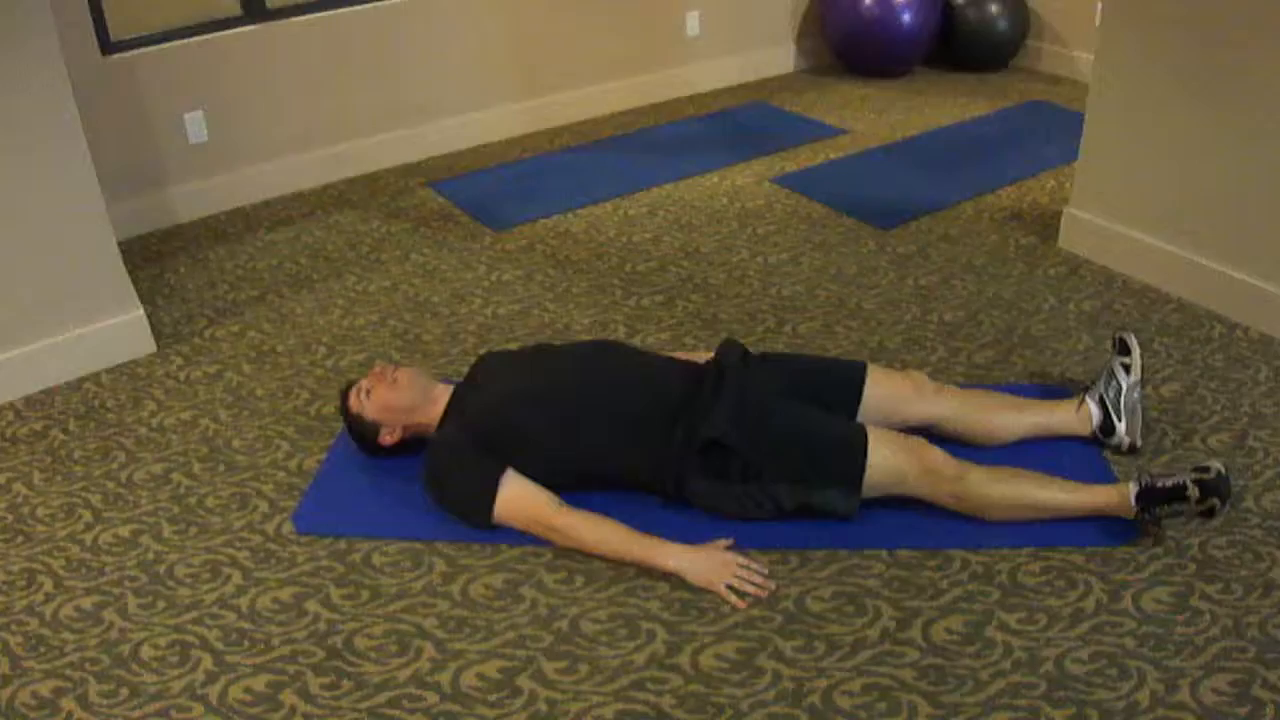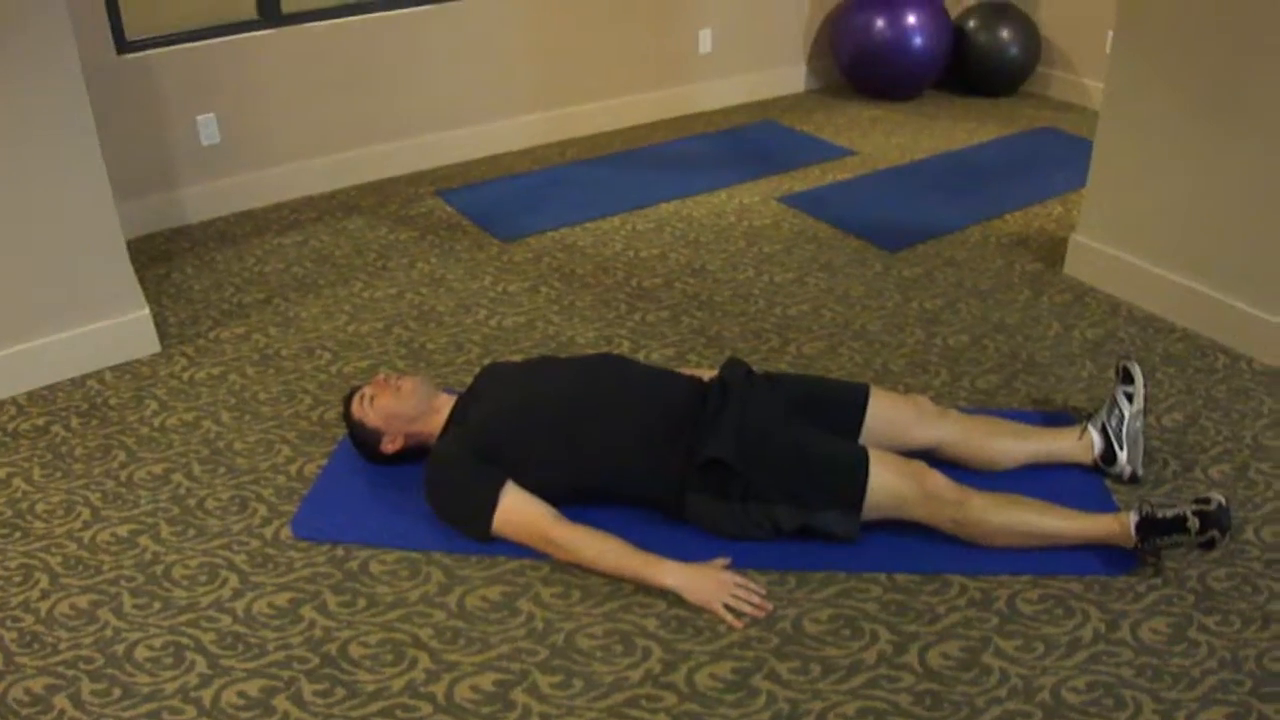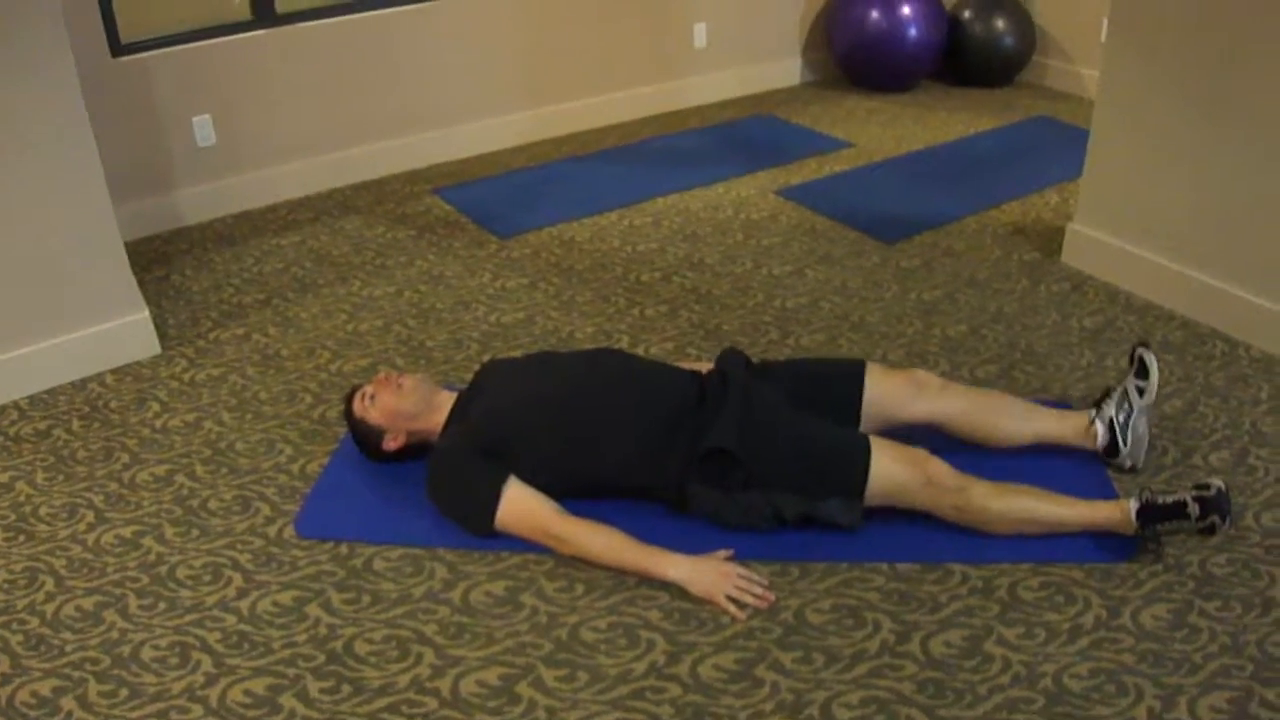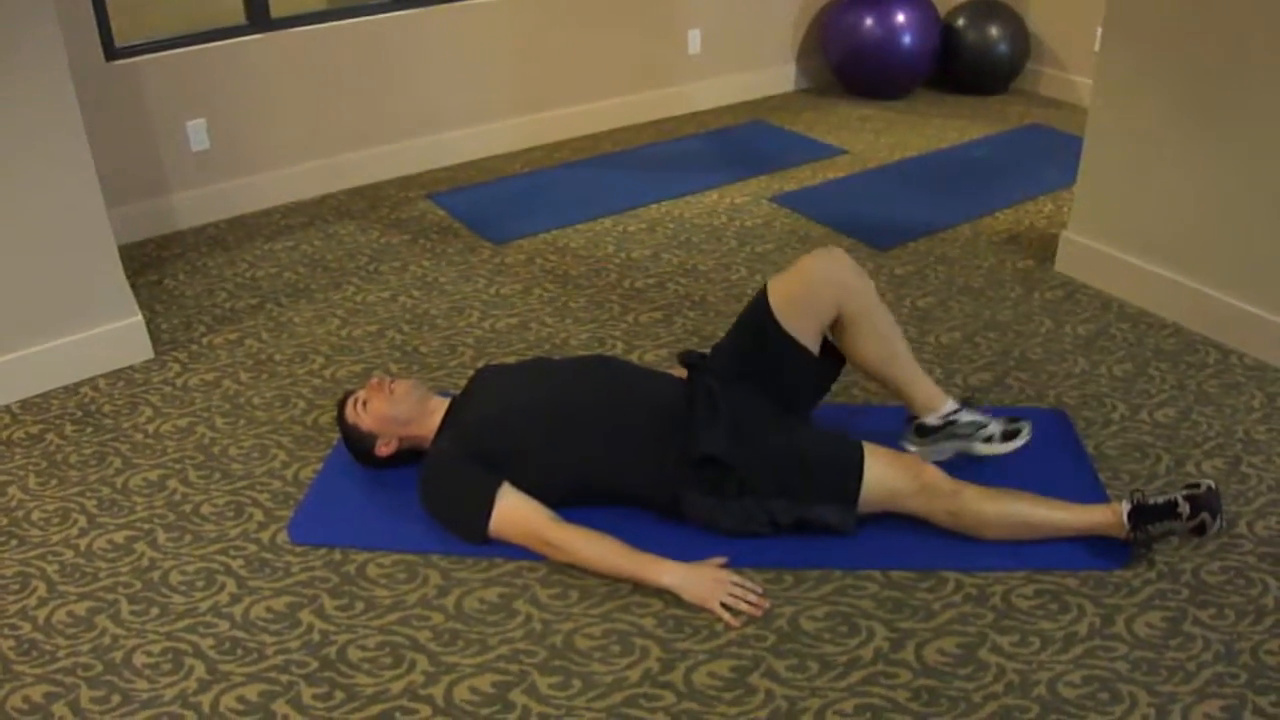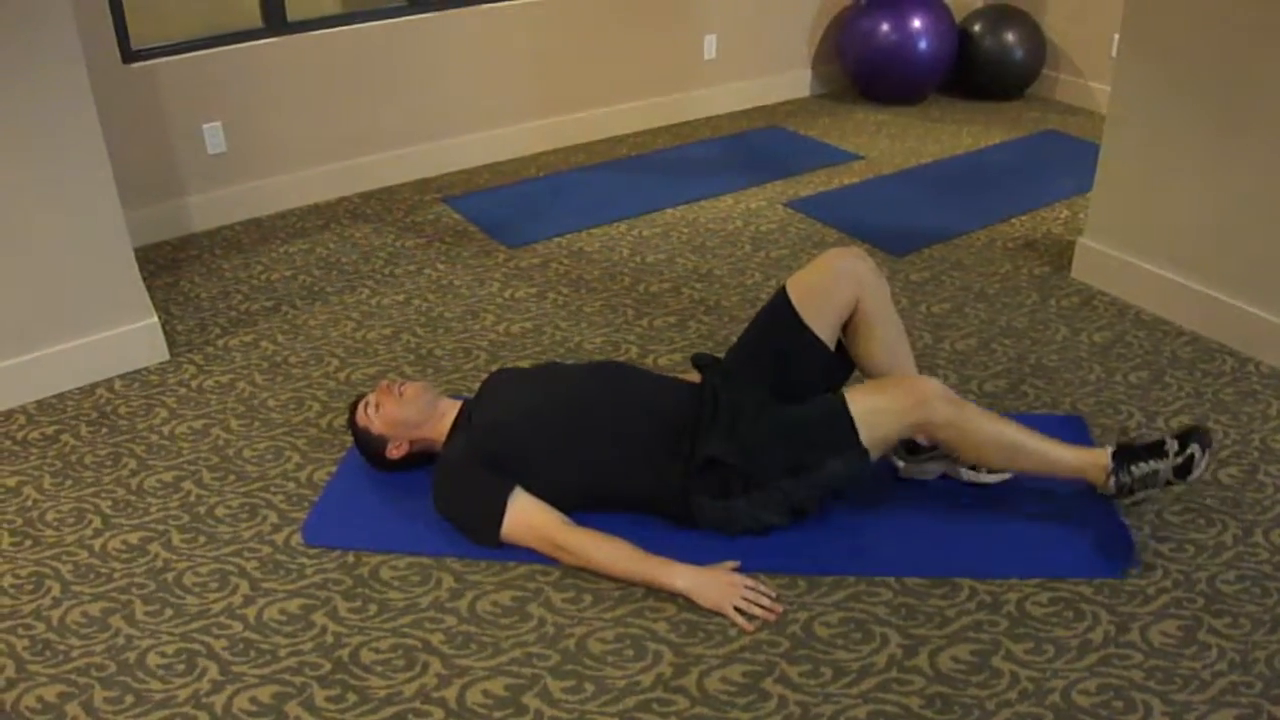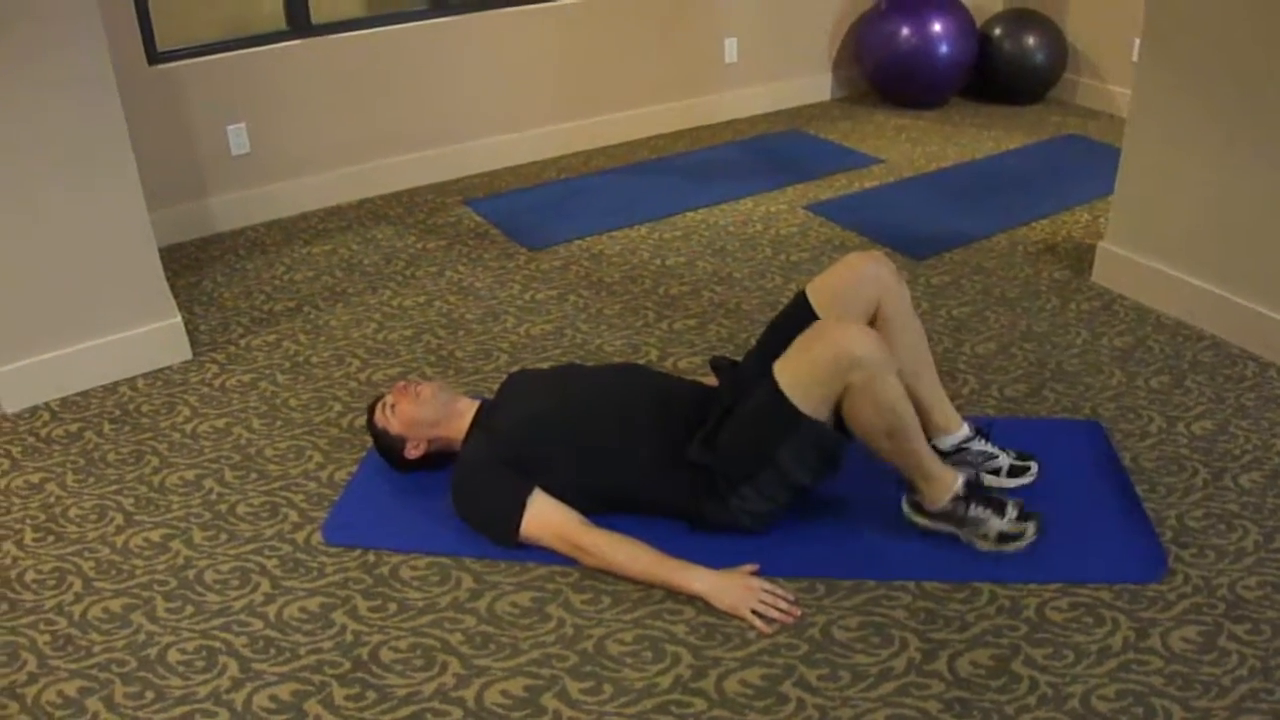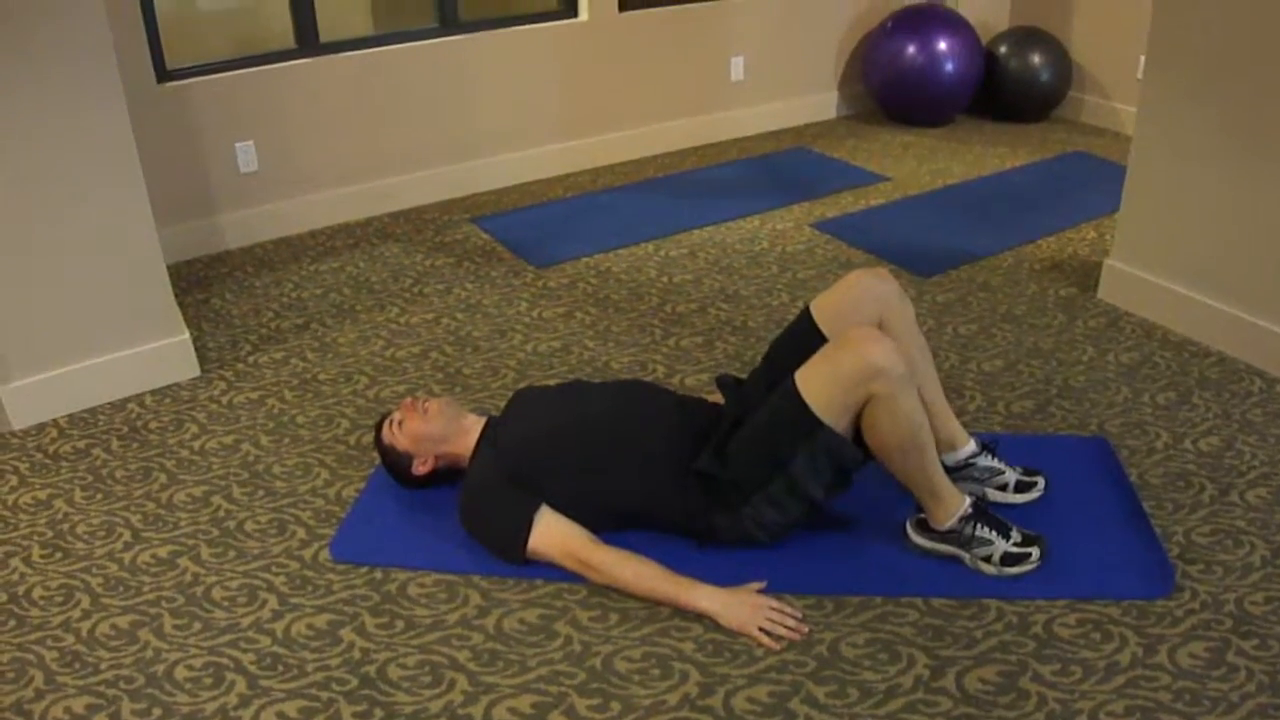
dt=0.7s
person 1, frame 1
left shoulder: (489, 373)
right shoulder: (456, 464)
right elbow: (554, 518)
left wrist: (686, 357)
right wrist: (681, 559)
left hip: (712, 381)
right hip: (710, 449)
left knee: (916, 391)
right knee: (925, 468)
left ankle: (1094, 414)
right ankle: (1131, 499)
person 1, frame 2
left shoulder: (493, 383)
right shoulder: (456, 472)
right elbow: (553, 532)
left wrist: (691, 371)
right wrist: (679, 576)
left hip: (717, 397)
right hip: (712, 467)
left knee: (920, 418)
right knee: (924, 491)
left ankle: (1095, 443)
right ankle: (1131, 529)
person 1, frame 3
left shoulder: (493, 380)
right shoulder: (457, 470)
right elbow: (556, 527)
left wrist: (693, 365)
right wrist: (682, 570)
left hip: (717, 391)
right hip: (714, 460)
left knee: (923, 389)
right knee: (927, 480)
left ankle: (1099, 428)
right ankle: (1134, 515)
person 1, frame 4
left shoulder: (488, 385)
right shoulder: (451, 476)
right elbow: (552, 536)
left wrist: (685, 378)
right wrist: (676, 576)
left hip: (709, 392)
right hip: (711, 470)
left knee: (831, 272)
right knee: (919, 486)
left ankle: (938, 421)
right ankle: (1123, 519)
person 1, frame 5
left shoulder: (501, 386)
right shoulder: (460, 479)
right elbow: (559, 538)
left wrist: (699, 380)
right wrist: (687, 579)
left hip: (719, 399)
right hip: (725, 477)
left knee: (847, 268)
right knee: (919, 391)
left ankle: (928, 447)
right ankle: (1102, 468)
person 1, frame 6
left shoulder: (518, 391)
right shoulder: (480, 477)
right elbow: (579, 538)
left wrist: (717, 385)
right wrist: (706, 582)
left hip: (725, 399)
right hip: (729, 480)
left knee: (871, 272)
right knee: (850, 346)
left ankle: (951, 439)
right ankle: (942, 493)
person 1, frame 7
left shoulder: (525, 406)
right shoulder: (487, 494)
right elbow: (586, 556)
left wrist: (718, 399)
right wrist: (712, 601)
left hip: (729, 419)
right hip: (737, 495)
left knee: (873, 289)
right knee: (873, 358)
left ankle: (958, 457)
right ankle: (948, 518)
